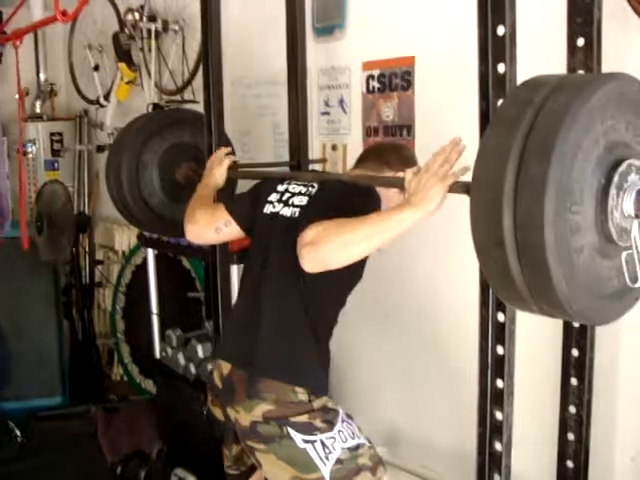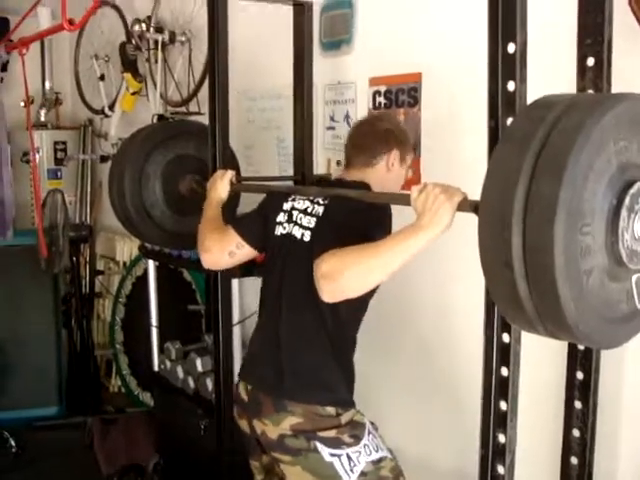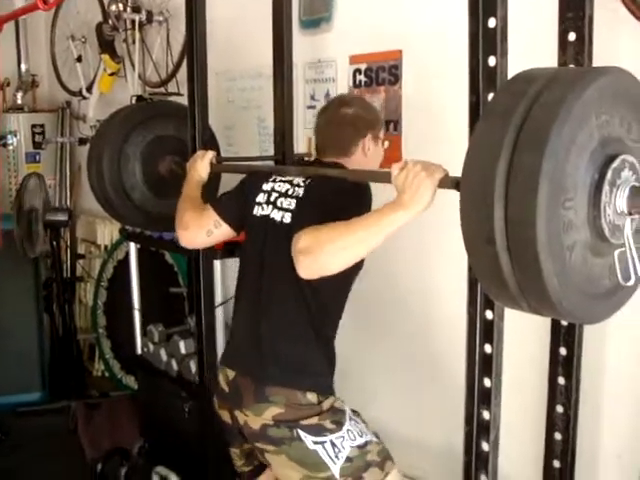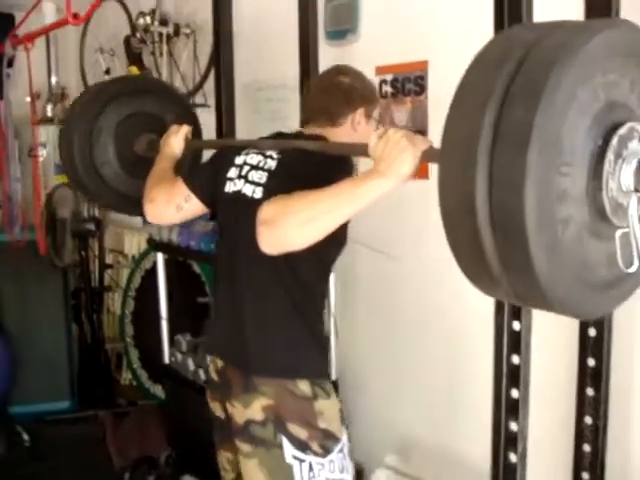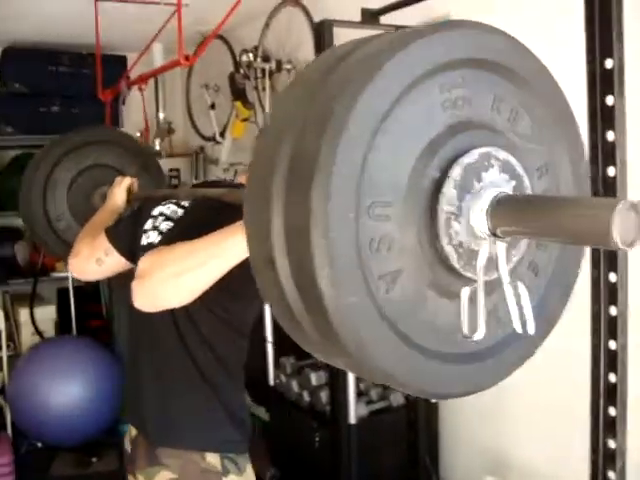
dt=1s
person 1, frame 1
left shoulder: (282, 187)
right shoulder: (360, 198)
left elbow: (198, 227)
right elbow: (315, 249)
left wrist: (210, 181)
right wrist: (414, 207)
left hip: (228, 376)
right hip: (281, 394)
person 1, frame 2
left shoulder: (291, 201)
right shoulder: (367, 211)
left elbow: (213, 253)
right elbow: (332, 281)
left wrist: (215, 197)
right wrist: (426, 226)
left hip: (253, 395)
right hip: (308, 409)
person 1, frame 3
left shoulder: (267, 182)
right shoulder: (347, 192)
left elbow: (191, 232)
right elbow: (311, 258)
left wrist: (195, 178)
right wrist: (405, 205)
left hip: (234, 380)
right hip: (288, 395)
person 1, frame 4
left shoulder: (240, 155)
right shoulder: (328, 166)
left elbow: (159, 206)
right elbow: (276, 230)
left wrist: (169, 153)
right wrist: (383, 175)
left hip: (226, 367)
right hip: (281, 382)
person 1, frame 5
left shoulder: (174, 205)
right shoulder: (236, 217)
left elbow: (83, 262)
right elbow: (153, 287)
left wrist: (114, 205)
right hip: (196, 451)
